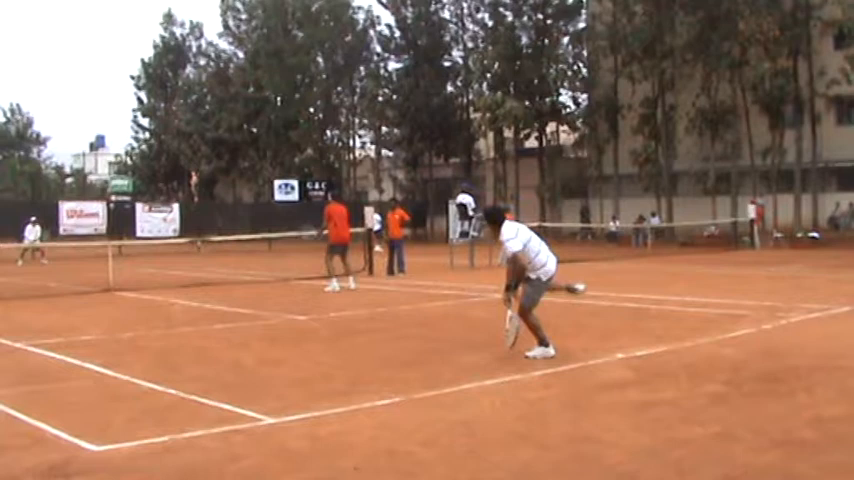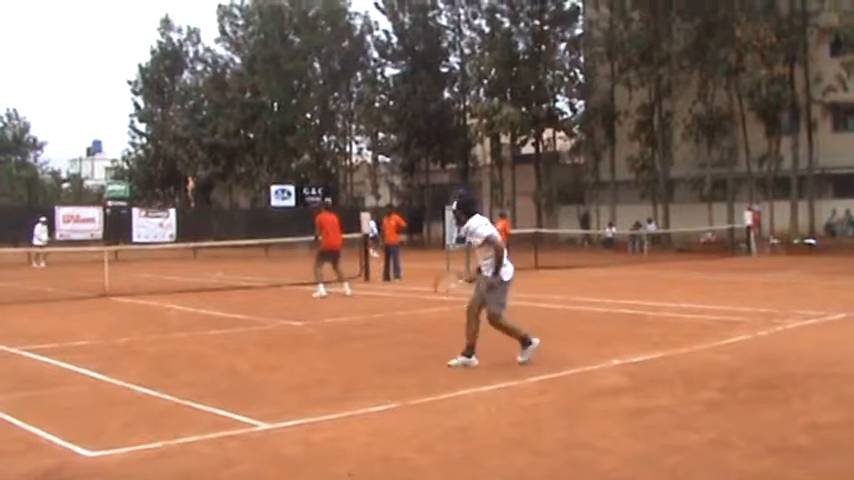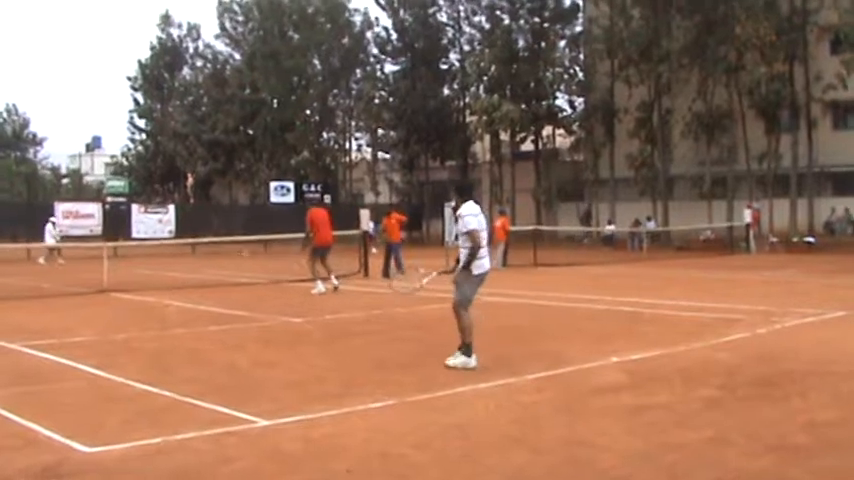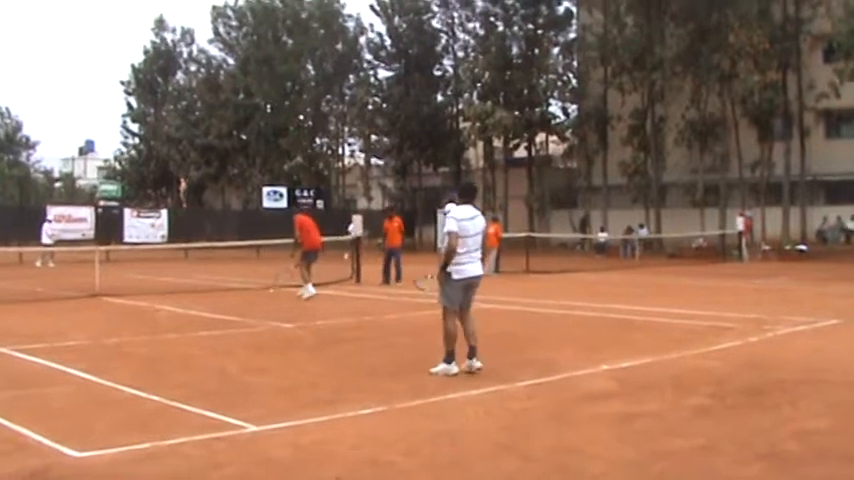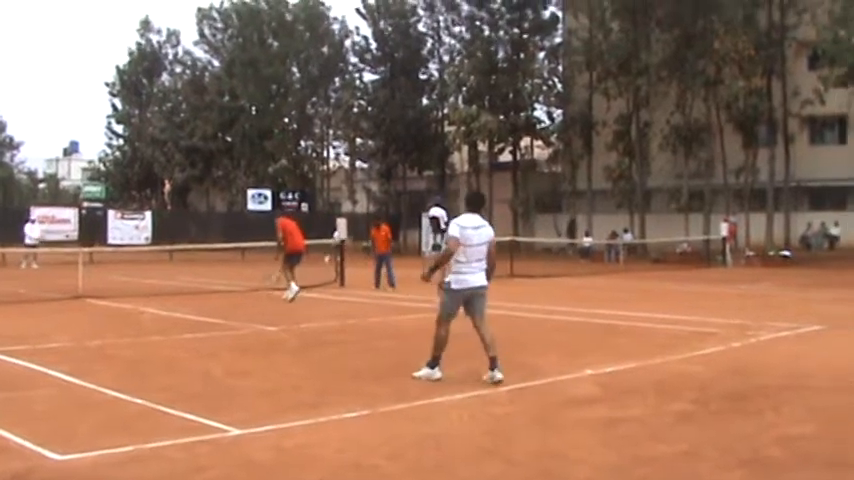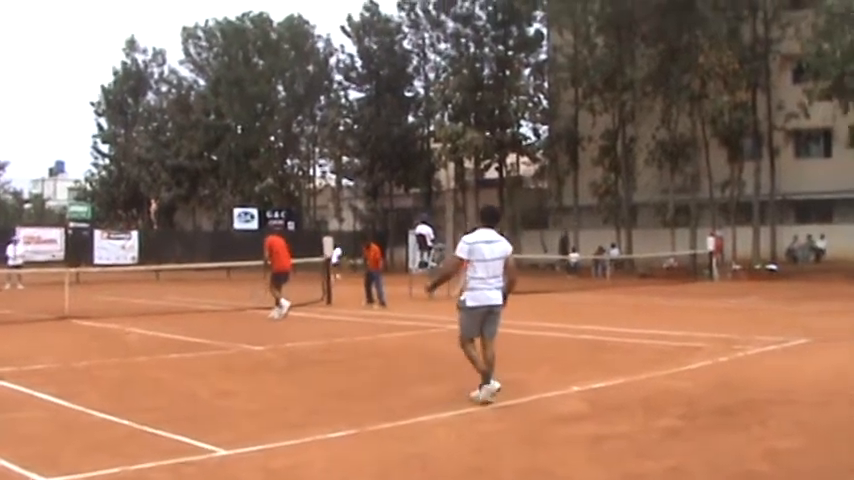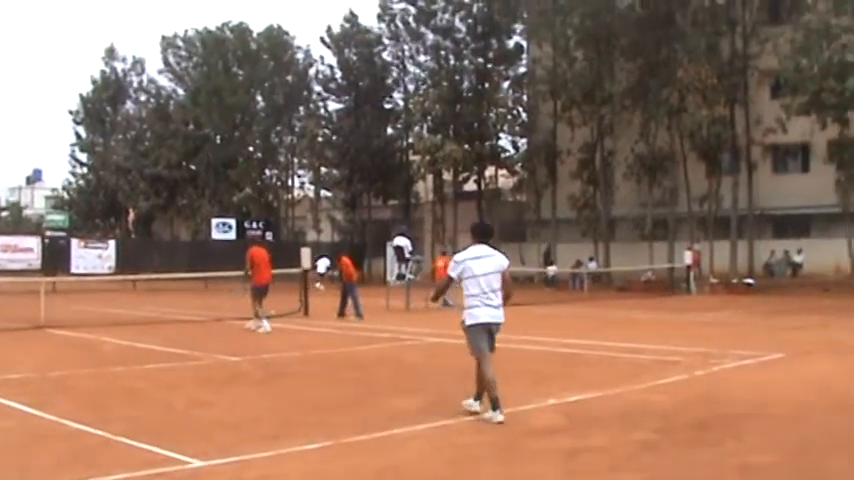
dt=0.3s
person 1, frame 1
left shoulder: (507, 239)
right shoulder: (513, 227)
left elbow: (522, 266)
right elbow: (512, 262)
left wrist: (510, 289)
right wrist: (508, 289)
left hip: (540, 272)
right hip: (548, 263)
left knee: (524, 311)
left ankle: (544, 346)
right ankle: (572, 288)
person 1, frame 2
left shoulder: (475, 227)
right shoulder: (477, 223)
left elbow: (499, 247)
left wrist: (495, 275)
right wrist: (477, 273)
left hip: (498, 277)
right hip: (488, 274)
left knee: (494, 318)
right knee: (472, 311)
left ankle: (528, 342)
right ankle: (468, 355)
person 1, frame 3
left shoulder: (466, 214)
right shoulder: (475, 210)
left elbow: (477, 244)
left wrist: (463, 269)
right wrist: (458, 264)
left hip: (474, 268)
right hip: (480, 266)
left knee: (459, 308)
right knee: (462, 307)
left ankle: (467, 355)
right ankle: (467, 351)
person 1, frame 4
left shoulder: (453, 216)
right shoulder: (480, 217)
left elbow: (452, 247)
right elbow: (483, 248)
left wrist: (442, 269)
left hip: (457, 273)
right hip: (475, 272)
left knee: (449, 315)
right knee: (465, 314)
left ankle: (449, 362)
right ankle: (472, 358)
person 1, frame 5
left shoulder: (458, 223)
right shoulder: (488, 228)
left elbow: (451, 249)
right elbow: (491, 260)
left wrist: (431, 270)
right wrist: (485, 279)
left hip: (457, 283)
right hip: (479, 283)
left knee: (442, 323)
right knee: (481, 325)
left ankle: (433, 367)
right ankle: (494, 369)
person 1, frame 6
left shoulder: (469, 240)
right shoulder: (504, 243)
left elbow: (450, 269)
right elbow: (512, 278)
left wrist: (433, 285)
right wrist: (504, 297)
left hip: (473, 300)
right hip: (495, 300)
left knee: (467, 342)
right knee: (488, 343)
left ankle: (488, 381)
right ankle: (484, 388)
person 1, frame 7
left shoulder: (460, 259)
right shoulder: (500, 258)
left elbow: (443, 287)
right elbow: (508, 291)
left wrist: (434, 298)
left hip: (474, 317)
right hip: (496, 316)
left knee: (483, 361)
right knee: (485, 358)
left ankle: (496, 409)
right ankle: (477, 400)
